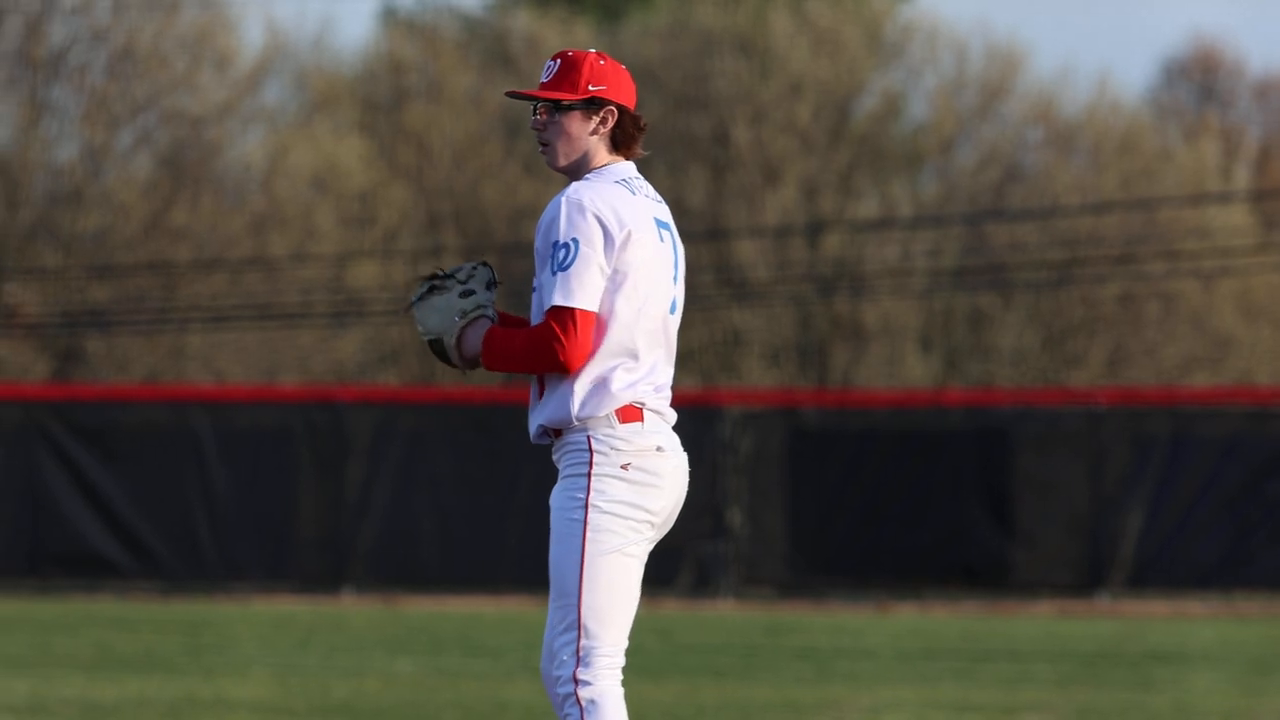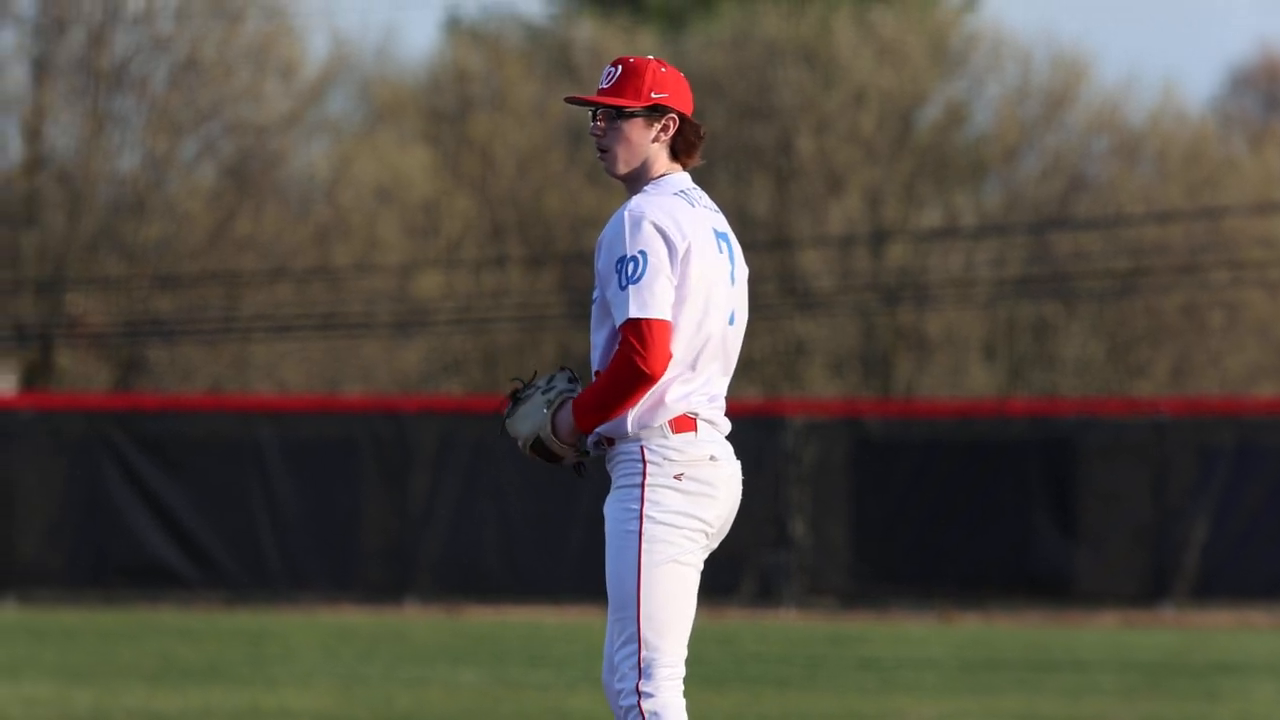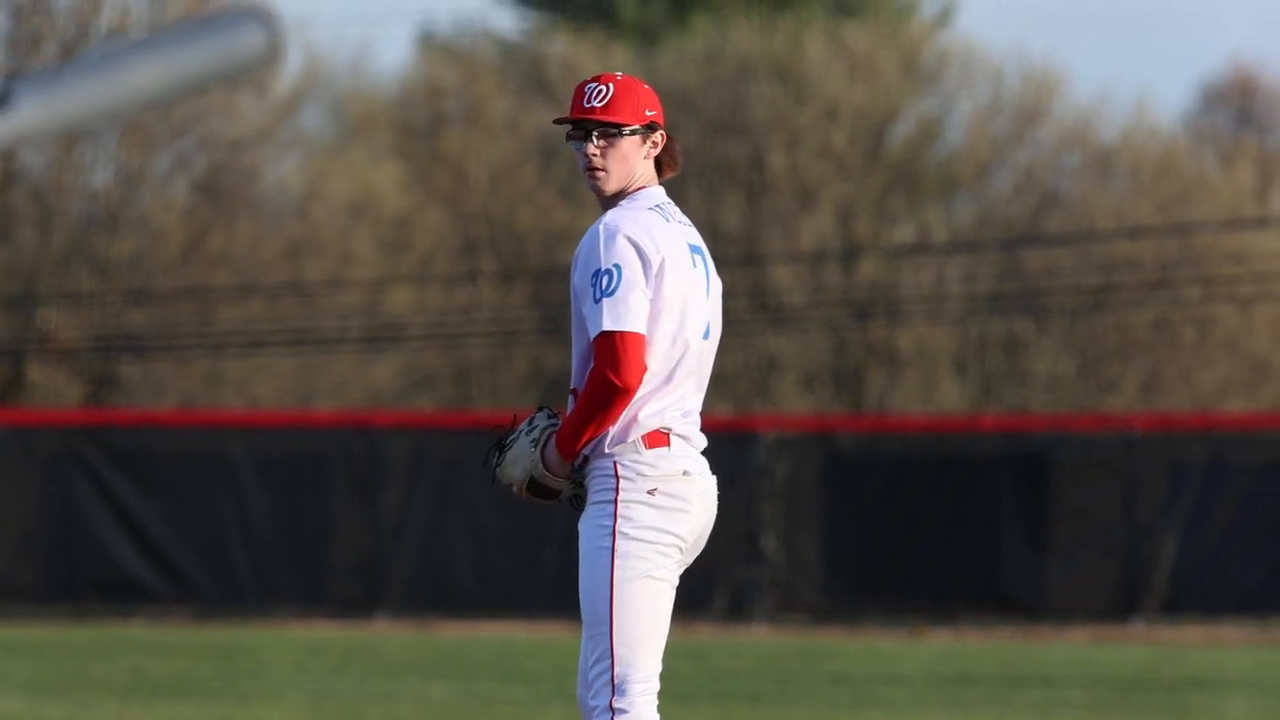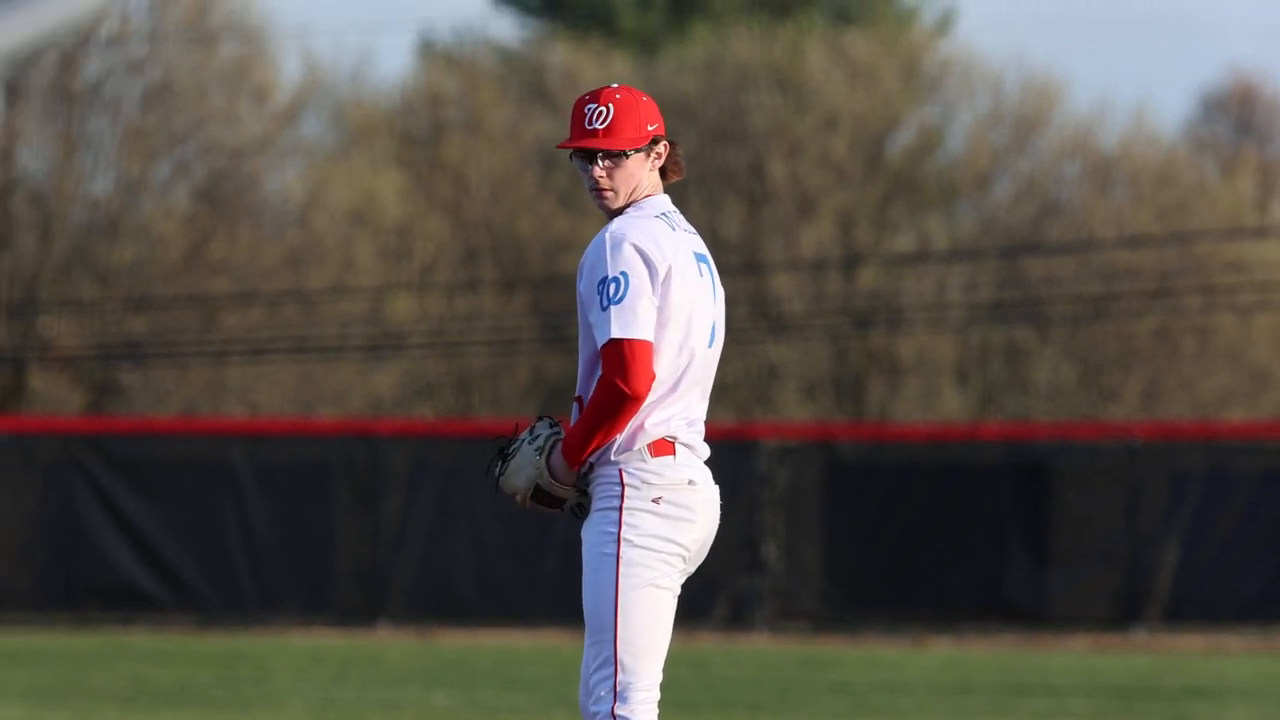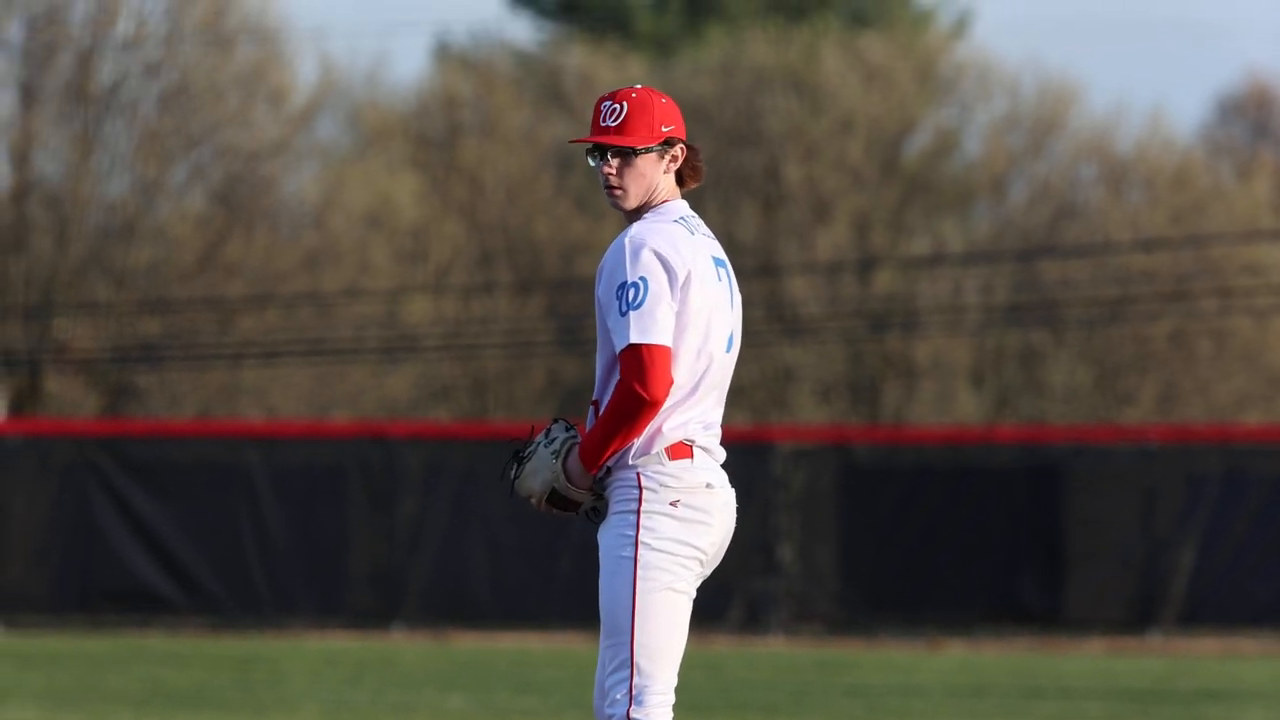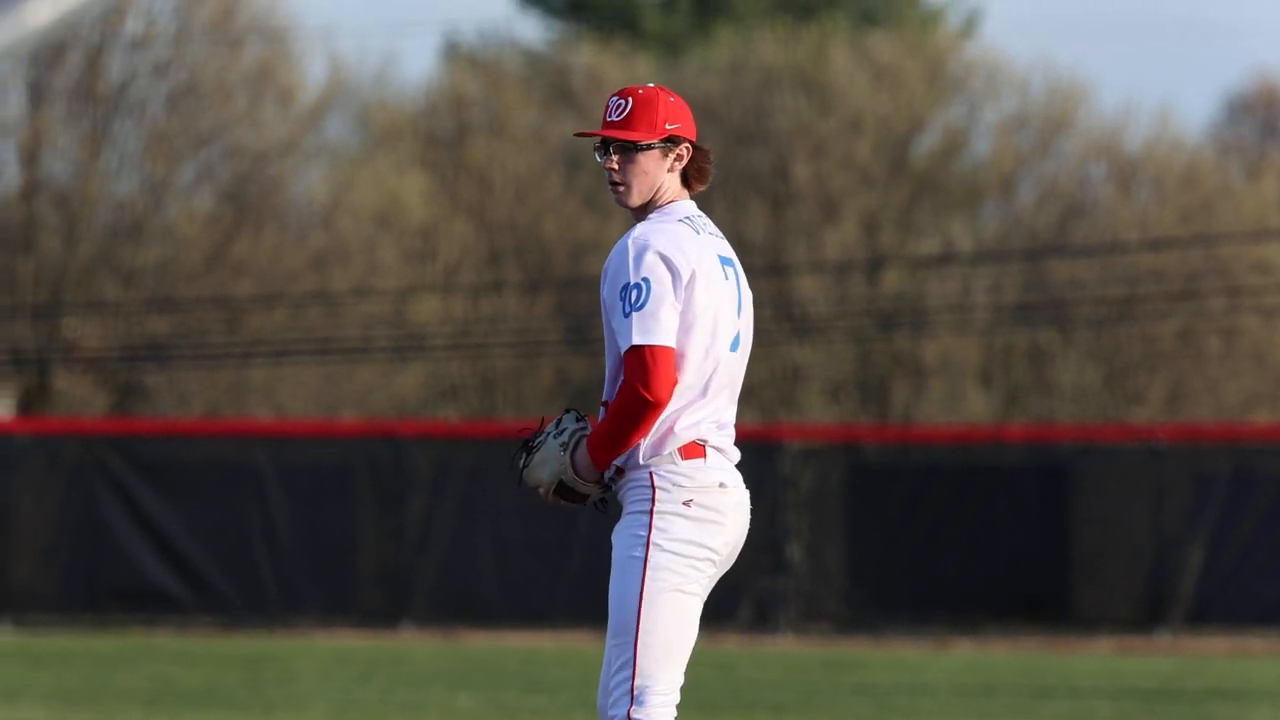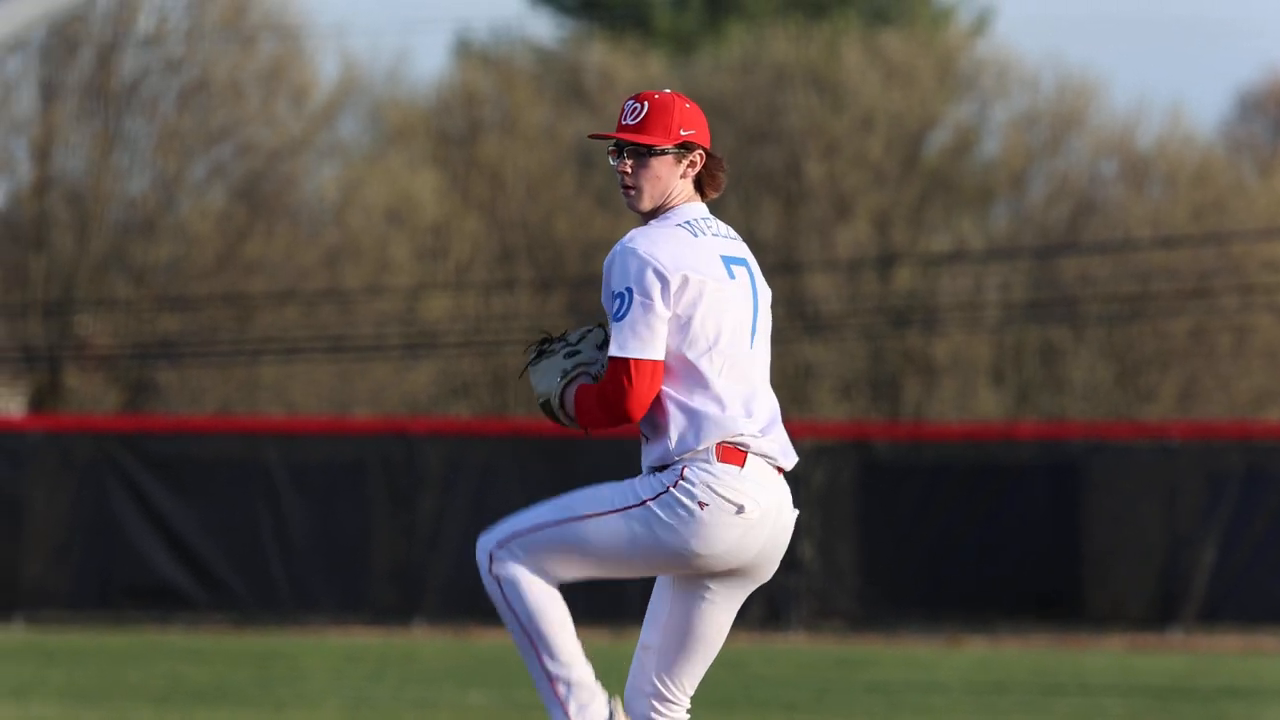
dt=0.3s
person 1, frame 1
left shoulder: (581, 204)
right shoulder: (649, 206)
left elbow: (565, 345)
left wrist: (483, 344)
right wrist: (505, 328)
left hip: (607, 455)
right hip: (651, 448)
right knee: (569, 664)
person 1, frame 2
left shoulder: (642, 217)
right shoulder: (709, 218)
left elbow: (646, 357)
left wrist: (577, 417)
right wrist: (592, 394)
left hip: (661, 465)
right hip: (708, 458)
person 1, frame 3
left shoulder: (616, 232)
right shoulder: (685, 233)
left elbow: (619, 370)
left wrist: (564, 446)
right wrist: (581, 441)
left hip: (636, 479)
right hip: (684, 473)
person 1, frame 4
left shoulder: (623, 241)
right shoulder: (689, 241)
left elbow: (627, 379)
left wrist: (569, 455)
right wrist: (581, 447)
left hip: (639, 488)
right hip: (687, 483)
person 1, frame 5
left shoulder: (642, 245)
right shoulder: (705, 245)
left elbow: (647, 384)
left wrist: (586, 459)
right wrist: (597, 449)
left hip: (657, 494)
right hip: (703, 489)
person 1, frame 6
left shoulder: (646, 246)
right shoulder: (716, 245)
left elbow: (650, 385)
left wrist: (593, 453)
right wrist: (608, 442)
left hip: (671, 495)
right hip: (716, 491)
person 1, frame 7
left shoulder: (644, 250)
right shoulder: (734, 252)
left elbow: (628, 399)
left wrist: (572, 395)
right wrist: (610, 349)
left hip: (707, 498)
right hip: (767, 507)
left knee: (501, 554)
